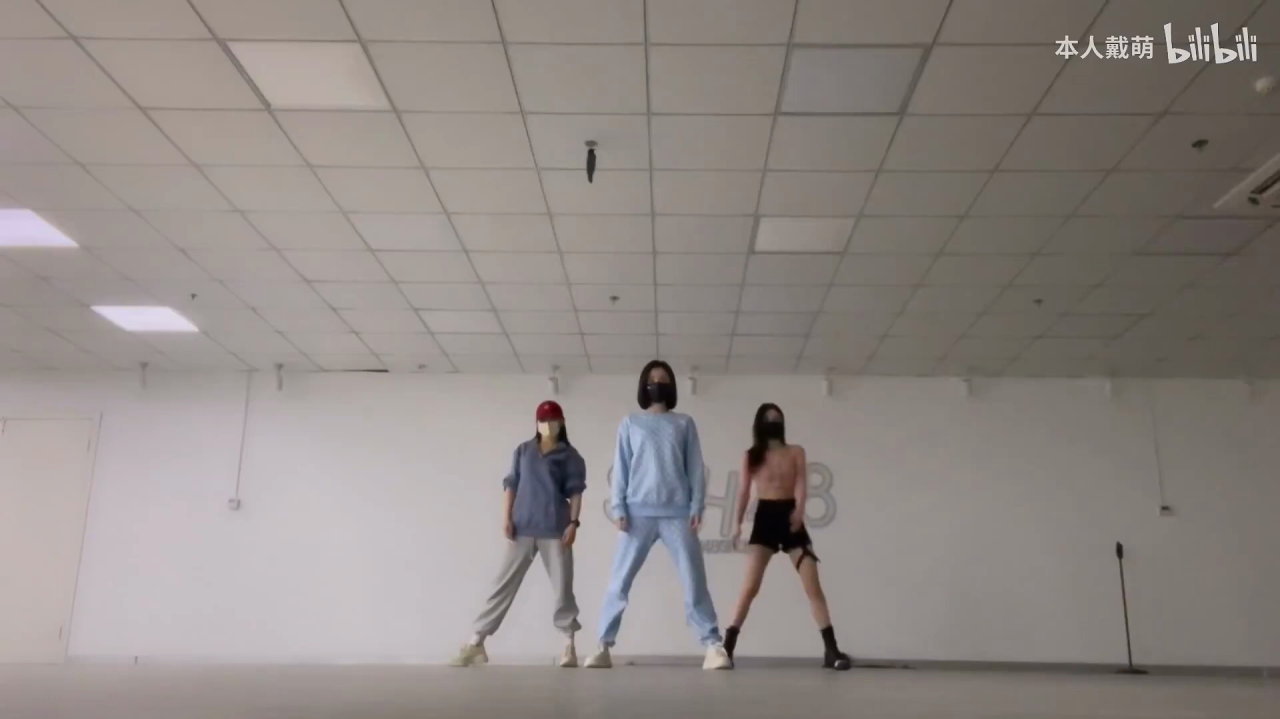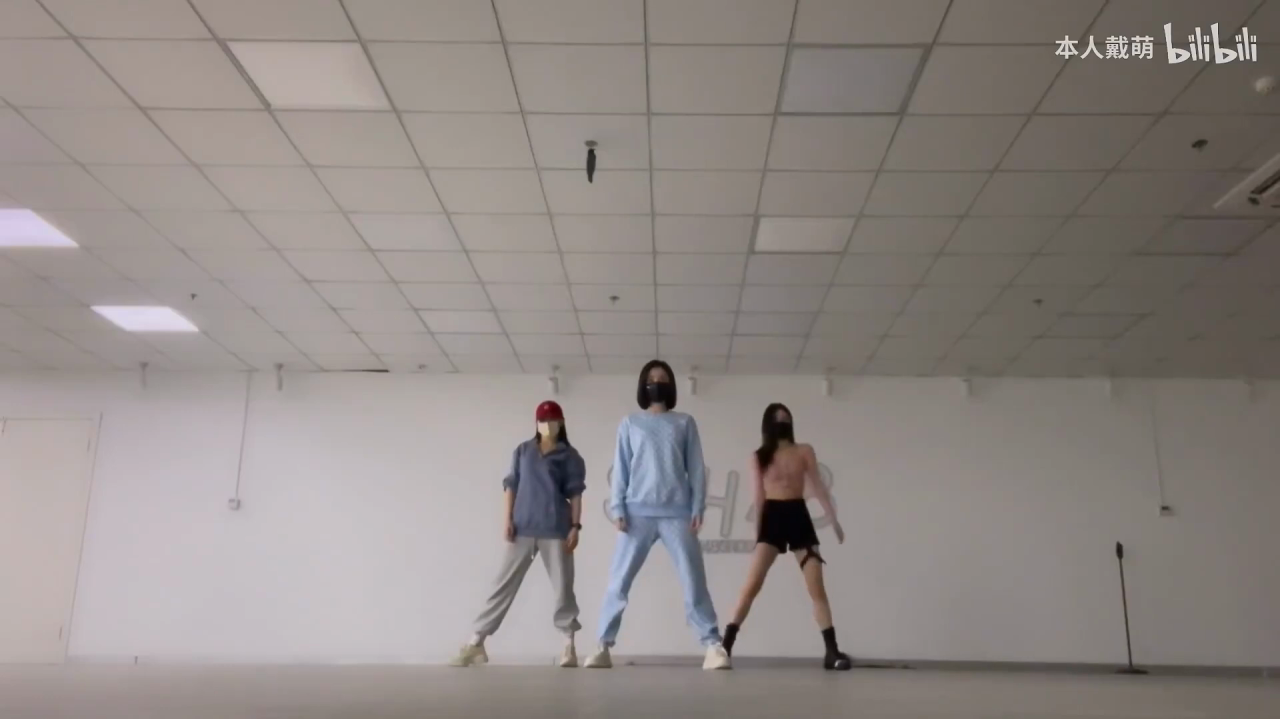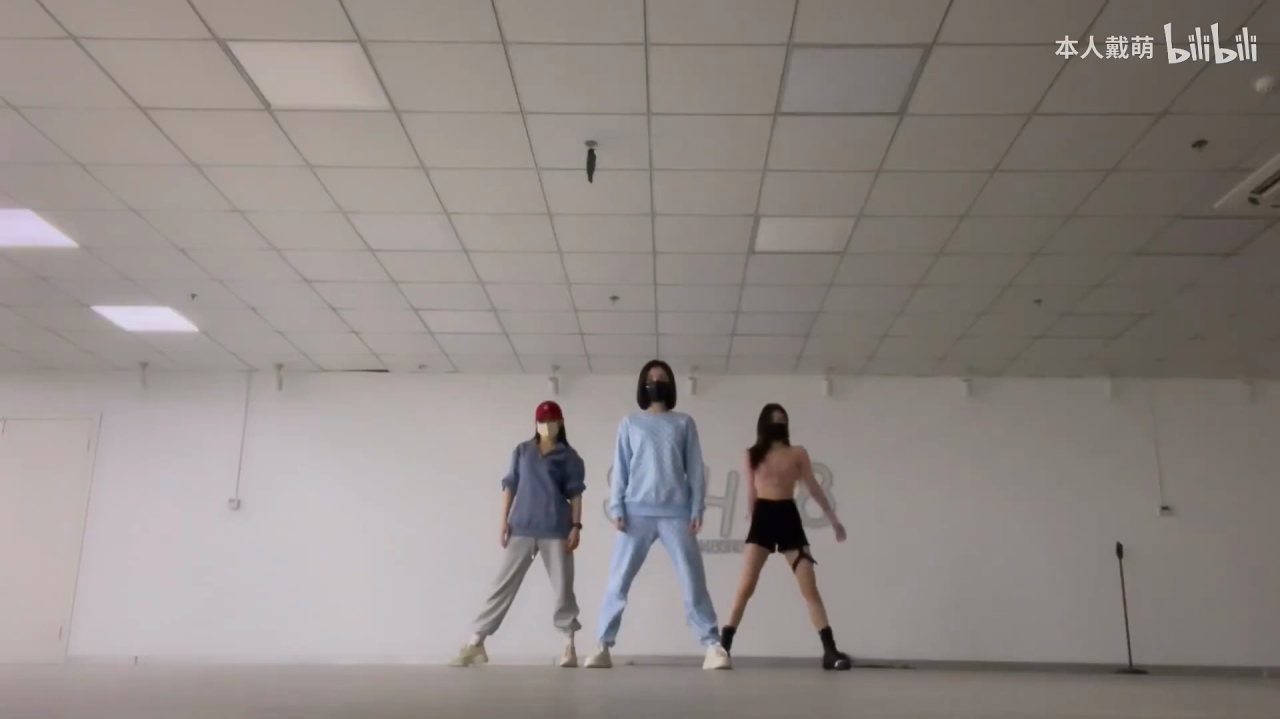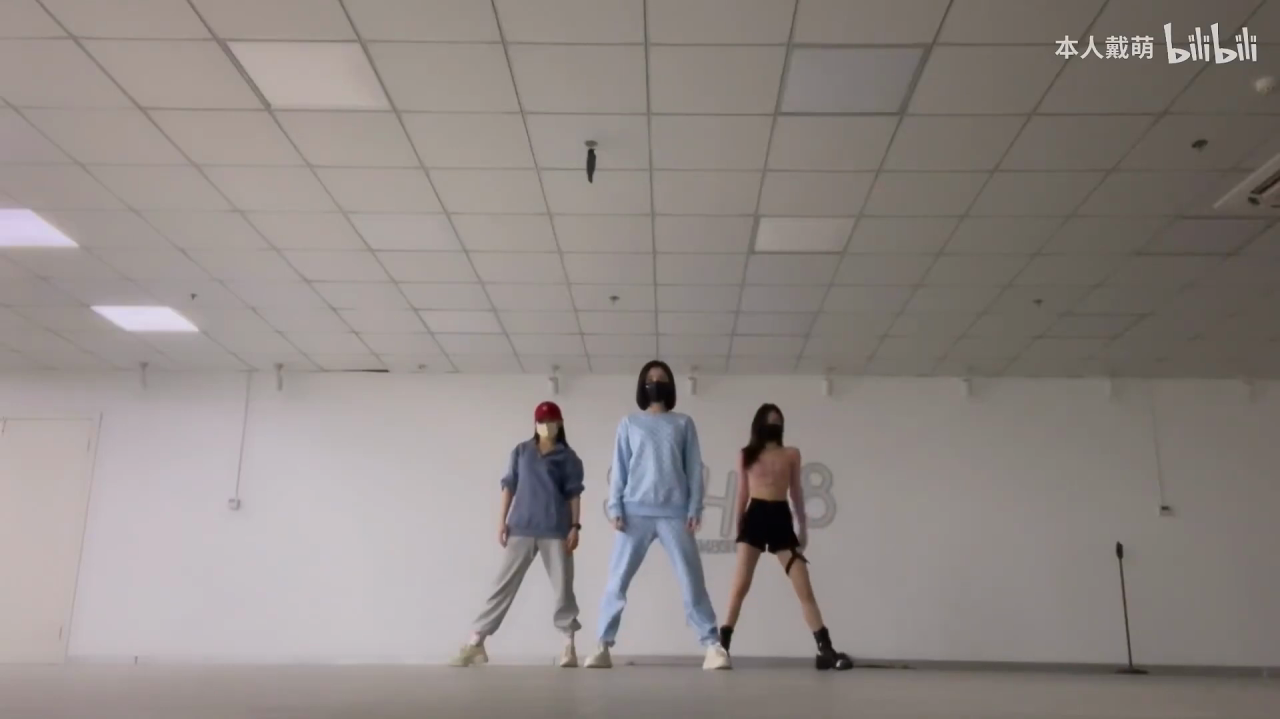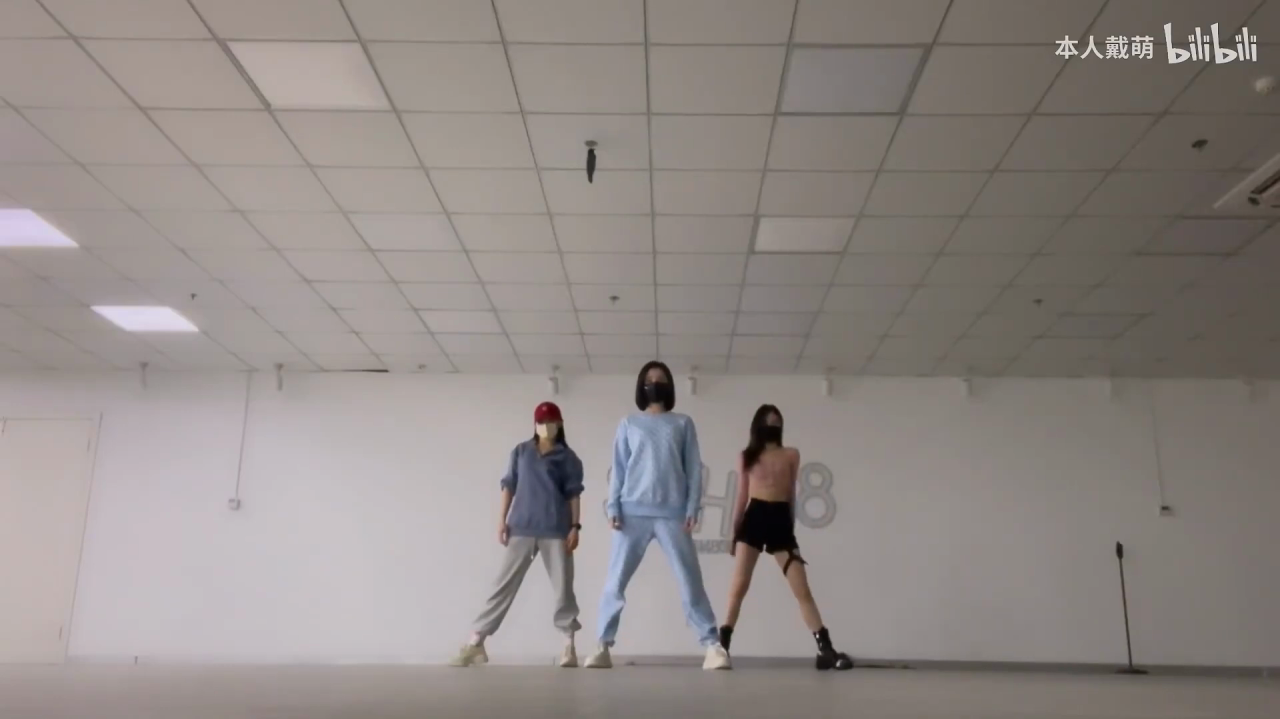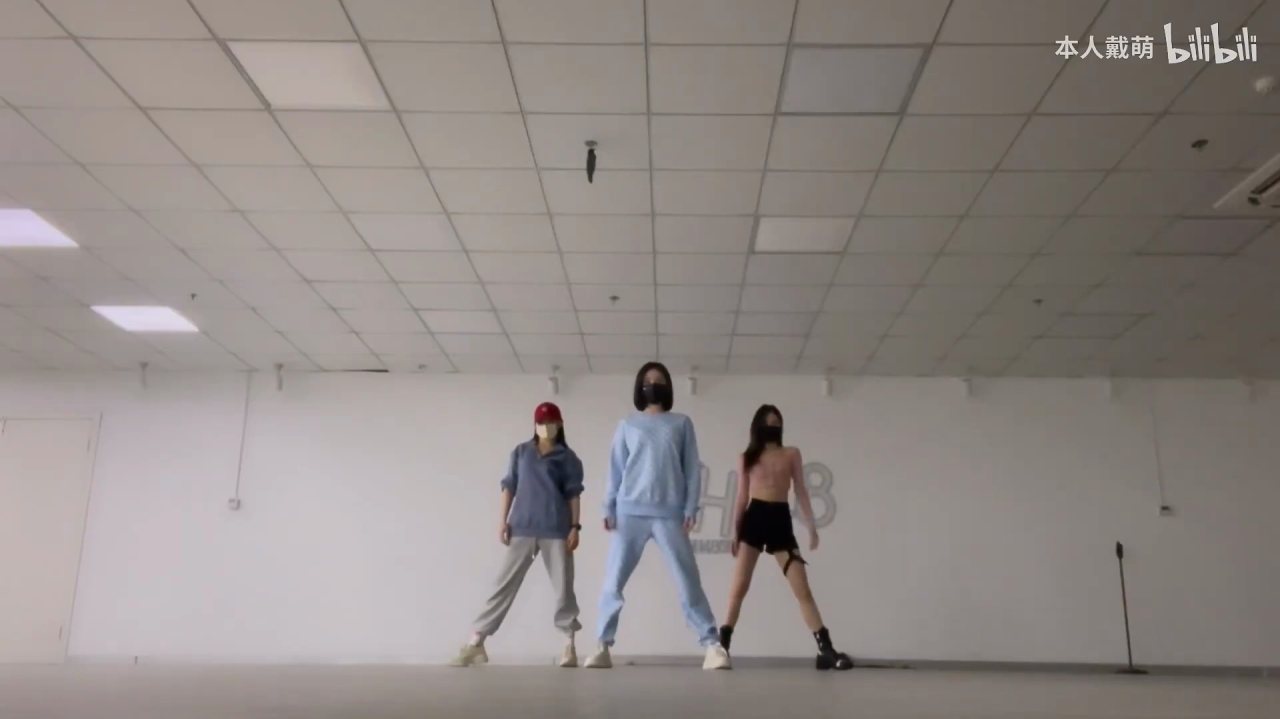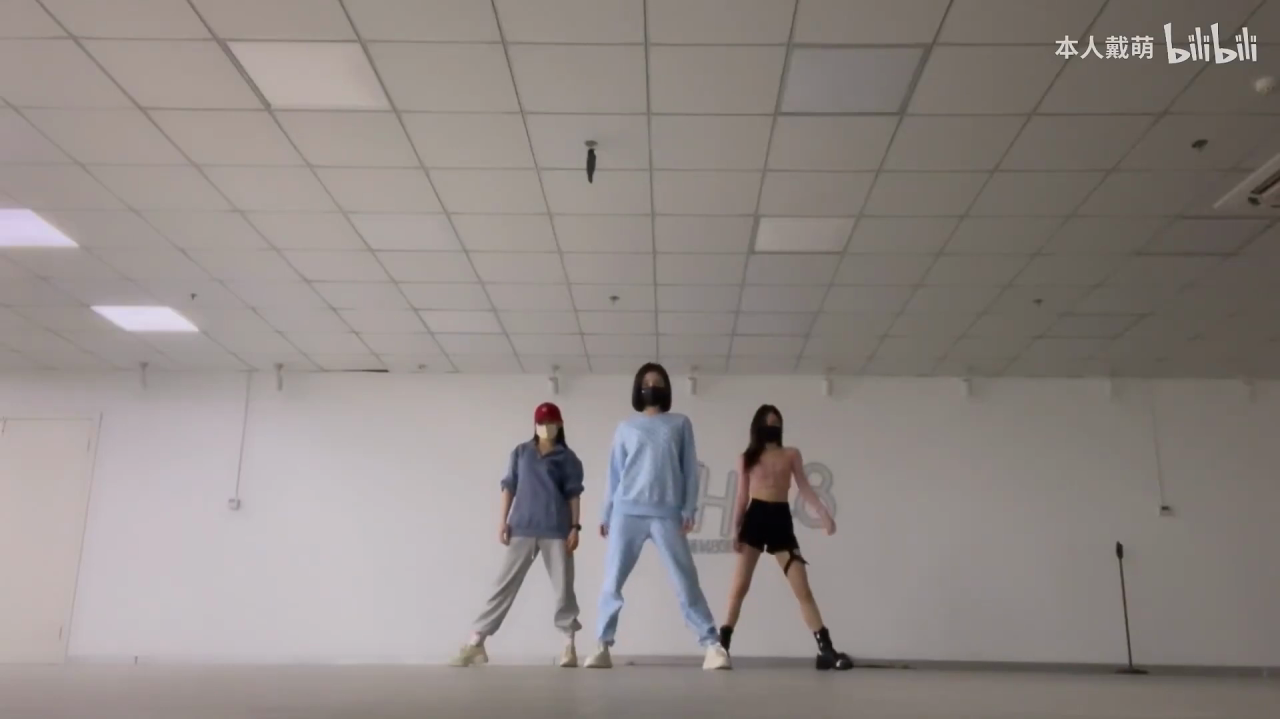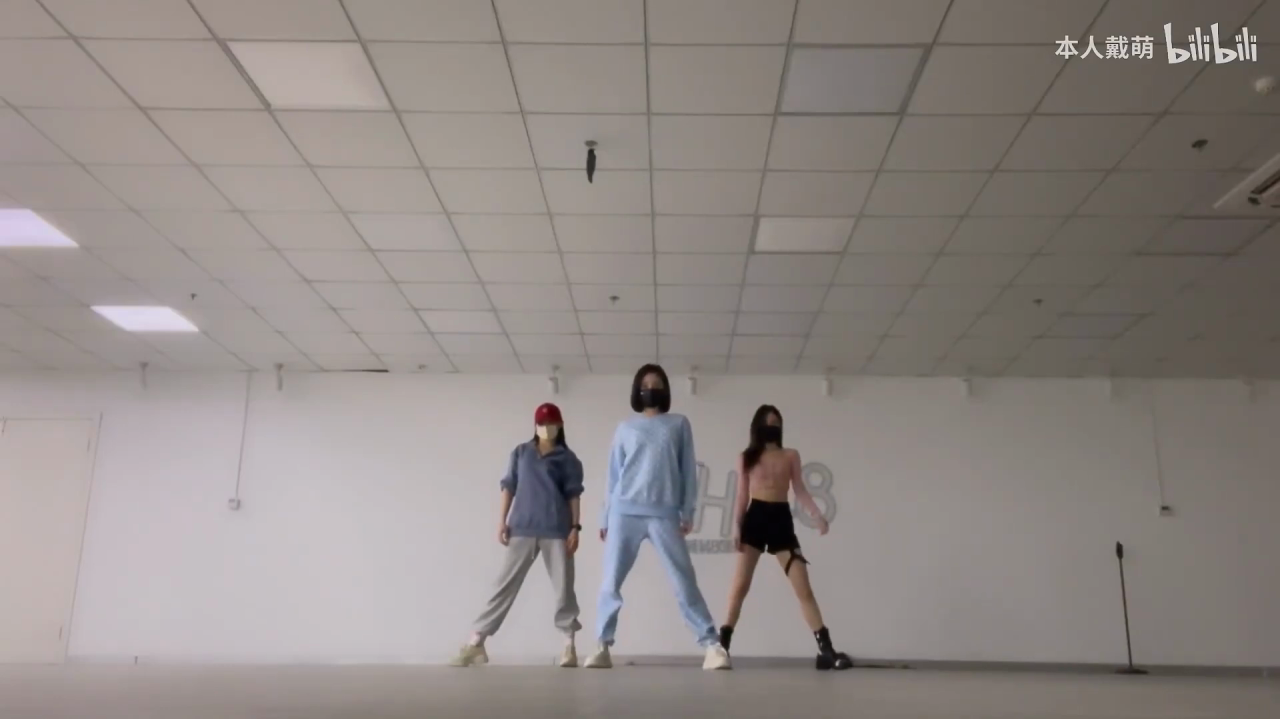
dt=0.2s
person 1, frame 1
left shoulder: (684, 423)
right shoulder: (630, 424)
left elbow: (695, 468)
right elbow: (621, 468)
left wrist: (696, 507)
right wrist: (618, 508)
left hip: (677, 513)
right hip: (638, 513)
left knee: (694, 580)
right knee: (619, 581)
left ankle: (713, 645)
right ankle: (603, 646)
person 1, frame 2
left shoulder: (685, 423)
right shoulder: (630, 424)
left elbow: (695, 468)
right elbow: (620, 468)
left wrist: (697, 509)
right wrist: (617, 508)
left hip: (677, 513)
right hip: (638, 513)
left knee: (694, 580)
right knee: (619, 581)
left ankle: (713, 645)
right ankle: (604, 646)
person 1, frame 3
left shoulder: (684, 423)
right shoulder: (630, 423)
left elbow: (695, 468)
right elbow: (620, 468)
left wrist: (697, 509)
right wrist: (616, 508)
left hip: (676, 513)
right hip: (637, 512)
left knee: (693, 581)
right knee: (618, 581)
left ankle: (713, 646)
right ankle: (603, 647)
person 1, frame 4
left shoulder: (683, 423)
right shoulder: (629, 423)
left elbow: (694, 468)
right elbow: (620, 468)
left wrist: (694, 509)
right wrist: (615, 507)
left hip: (674, 513)
right hip: (635, 512)
left knee: (692, 580)
right knee: (617, 580)
left ankle: (713, 645)
right ankle: (603, 646)
person 1, frame 5
left shoulder: (683, 424)
right shoulder: (628, 424)
left elbow: (693, 469)
right elbow: (618, 468)
left wrist: (692, 509)
right wrist: (613, 507)
left hip: (672, 514)
right hip: (633, 512)
left knee: (690, 581)
right knee: (615, 581)
left ankle: (713, 645)
right ankle: (603, 646)
person 1, frame 6
left shoulder: (681, 423)
right shoulder: (627, 425)
left elbow: (692, 468)
right elbow: (616, 470)
left wrist: (690, 509)
right wrist: (608, 508)
left hip: (669, 514)
right hip: (630, 512)
left knee: (688, 581)
right knee: (613, 581)
left ankle: (712, 645)
right ankle: (603, 646)
person 1, frame 7
left shoulder: (680, 424)
right shoulder: (626, 427)
left elbow: (690, 469)
right elbow: (615, 473)
left wrist: (689, 511)
right wrist: (606, 514)
left hip: (666, 514)
right hip: (627, 512)
left knee: (686, 581)
right knee: (612, 581)
left ankle: (712, 645)
right ankle: (603, 646)
person 1, frame 8
left shoulder: (679, 424)
right shoulder: (625, 428)
left elbow: (688, 470)
right elbow: (614, 474)
left wrist: (687, 513)
right wrist: (605, 518)
left hip: (664, 514)
right hip: (625, 512)
left knee: (684, 581)
right knee: (610, 581)
left ankle: (712, 645)
right ankle: (603, 646)
person 2, frame 1
left shoulder: (796, 452)
right shoulder: (751, 457)
left elbow: (802, 485)
right elbow: (744, 491)
left wrist: (800, 511)
right wrist: (738, 523)
left hip: (792, 521)
right hip: (765, 517)
left knee: (813, 586)
right knee: (750, 587)
left ankle: (832, 650)
right ankle: (727, 647)
person 2, frame 2
left shoulder: (804, 451)
right shoulder: (759, 457)
left elbow: (817, 485)
right elbow: (760, 494)
left wrist: (833, 517)
right wrist: (758, 529)
left hip: (799, 518)
right hip: (773, 518)
left knee: (817, 588)
right knee: (752, 584)
left ankle: (832, 651)
right ankle: (726, 644)
person 2, frame 3
left shoulder: (797, 453)
right shoulder: (752, 455)
left elbow: (813, 486)
right elbow: (752, 493)
left wrist: (833, 519)
right wrist: (754, 523)
left hip: (789, 517)
right hip: (763, 519)
left knee: (810, 588)
right knee: (746, 586)
left ankle: (830, 651)
right ankle: (723, 647)
person 2, frame 4
left shoulder: (792, 454)
right shoulder: (746, 455)
left elbow: (796, 491)
right elbow: (742, 493)
left wrist: (803, 527)
right wrist: (738, 528)
left hip: (781, 519)
right hip: (755, 518)
left knee: (804, 588)
right knee: (740, 586)
left ankle: (826, 650)
right ankle: (722, 647)
person 2, frame 5
left shoulder: (791, 455)
right shoulder: (746, 457)
left elbow: (791, 494)
right elbow: (742, 495)
left wrist: (791, 527)
right wrist: (734, 531)
left hip: (780, 521)
right hip: (753, 519)
left knee: (802, 589)
right knee: (738, 587)
left ankle: (826, 650)
right ankle: (721, 647)
person 2, frame 6
left shoulder: (792, 454)
right shoulder: (747, 458)
left elbow: (801, 490)
right elbow: (741, 496)
left wrist: (811, 525)
right wrist: (735, 531)
left hip: (781, 521)
right hip: (754, 519)
left knee: (802, 589)
right knee: (739, 587)
left ankle: (826, 650)
right ankle: (722, 647)
person 2, frame 7
left shoulder: (791, 455)
right shoulder: (747, 458)
left elbow: (804, 488)
right elbow: (742, 495)
left wrist: (824, 514)
right wrist: (735, 529)
left hip: (781, 520)
right hip: (754, 519)
left knee: (803, 589)
right knee: (739, 587)
left ankle: (826, 650)
right ankle: (722, 647)
person 2, frame 8
left shoulder: (790, 456)
right shoulder: (746, 458)
left elbow: (800, 490)
right elbow: (742, 495)
left wrist: (818, 516)
right wrist: (737, 527)
left hip: (782, 520)
right hip: (755, 519)
left knee: (804, 588)
right knee: (740, 587)
left ankle: (826, 650)
right ankle: (722, 647)
person 3, frame 1
left shoulder: (570, 455)
right shoulder: (523, 450)
left elbow: (575, 491)
right elbow: (511, 484)
left wrist: (573, 522)
right wrist: (506, 517)
left hip: (555, 529)
right hip: (523, 527)
left knee: (562, 586)
right knee: (505, 583)
left ankle: (569, 646)
right ankle: (476, 643)
person 3, frame 2
left shoulder: (569, 456)
right shoulder: (523, 450)
left elbow: (575, 493)
right elbow: (511, 485)
left wrist: (575, 526)
right wrist: (508, 519)
left hip: (555, 529)
right hip: (524, 528)
left knee: (563, 586)
right knee: (505, 583)
left ankle: (569, 646)
right ankle: (476, 643)
person 3, frame 3
left shoulder: (568, 456)
right shoulder: (522, 451)
left elbow: (575, 493)
right elbow: (510, 486)
left wrist: (576, 526)
right wrist: (504, 520)
left hip: (555, 529)
right hip: (522, 527)
left knee: (563, 586)
right knee: (505, 583)
left ankle: (569, 646)
right ankle: (475, 643)
person 3, frame 4
left shoulder: (567, 456)
right shoulder: (521, 451)
left elbow: (574, 494)
right elbow: (509, 486)
left wrist: (575, 526)
right wrist: (502, 521)
left hip: (555, 529)
right hip: (522, 527)
left knee: (563, 586)
right knee: (505, 583)
left ankle: (569, 646)
right ankle: (476, 643)
person 3, frame 5
left shoulder: (567, 456)
right shoulder: (520, 451)
left elbow: (573, 493)
right elbow: (509, 486)
left wrist: (575, 526)
right wrist: (502, 520)
left hip: (555, 529)
right hip: (522, 527)
left knee: (563, 586)
right knee: (506, 583)
left ankle: (569, 646)
right ankle: (476, 643)
person 3, frame 6
left shoulder: (567, 457)
right shoulder: (521, 452)
left elbow: (573, 494)
right elbow: (509, 487)
left wrist: (575, 527)
right wrist: (503, 520)
left hip: (556, 529)
right hip: (523, 527)
left knee: (563, 586)
right knee: (506, 583)
left ankle: (569, 646)
right ankle: (476, 643)
person 3, frame 7
left shoulder: (567, 457)
right shoulder: (521, 452)
left elbow: (573, 494)
right elbow: (509, 487)
left wrist: (575, 527)
right wrist: (503, 520)
left hip: (556, 529)
right hip: (523, 527)
left knee: (563, 586)
right knee: (506, 583)
left ankle: (569, 646)
right ankle: (476, 643)
person 3, frame 8
left shoulder: (567, 458)
right shoulder: (521, 452)
left elbow: (573, 494)
right elbow: (509, 487)
left wrist: (575, 527)
right wrist: (502, 521)
left hip: (556, 529)
right hip: (523, 528)
left knee: (564, 586)
right knee: (506, 584)
left ankle: (569, 646)
right ankle: (476, 643)
